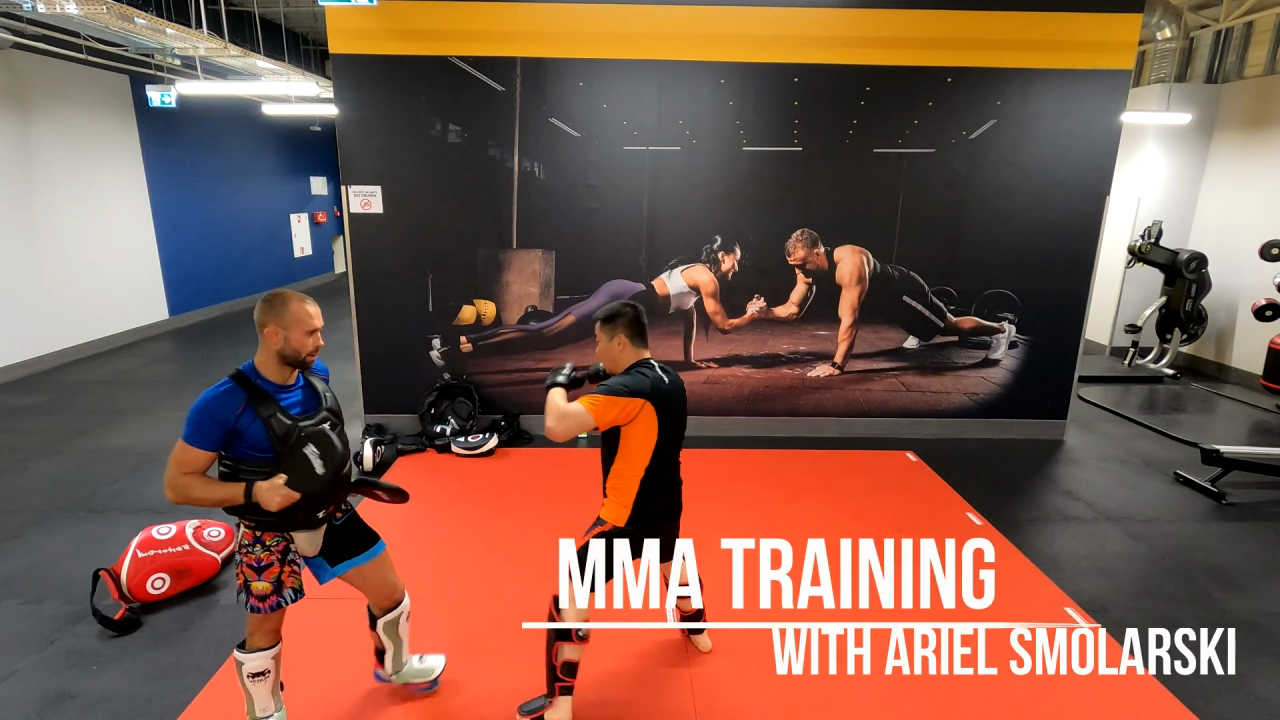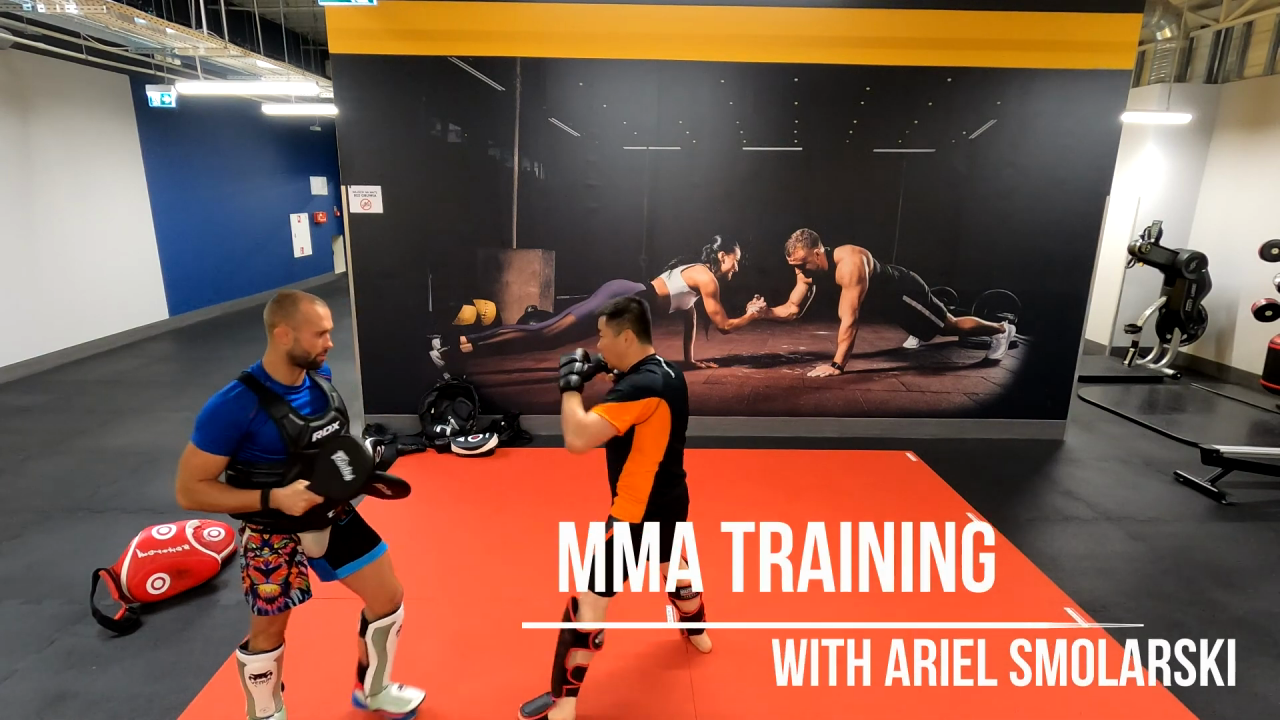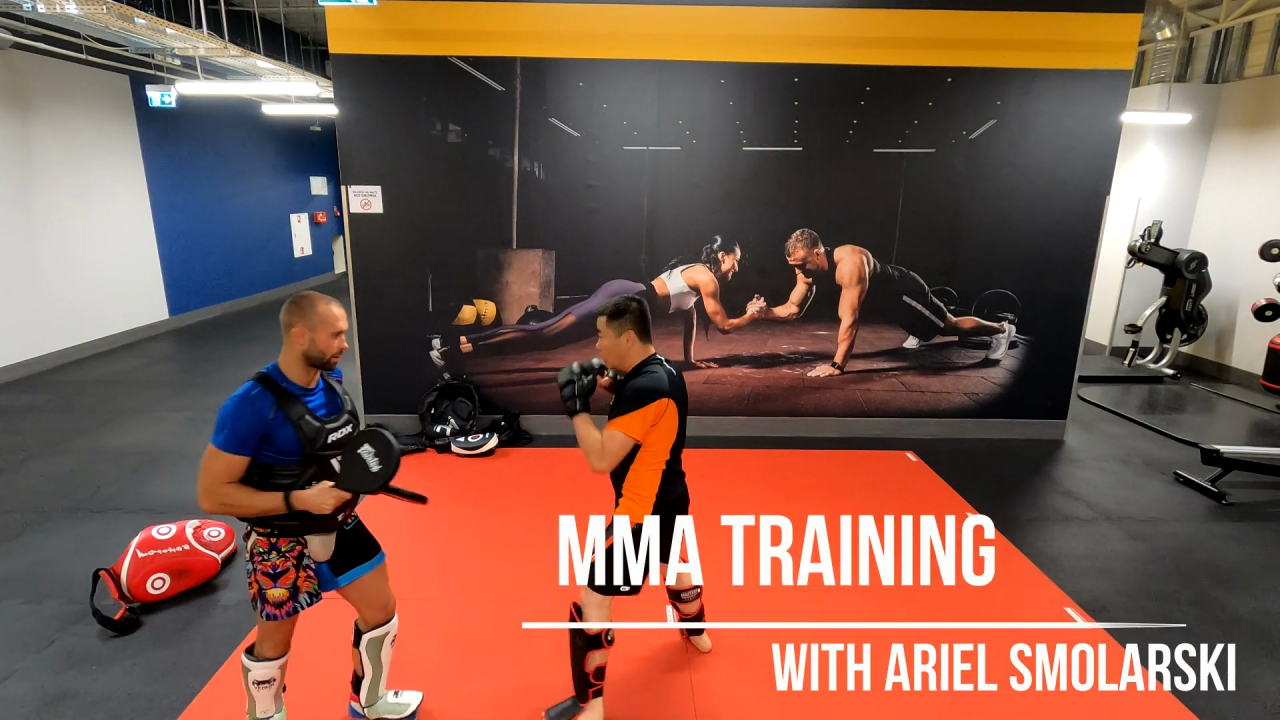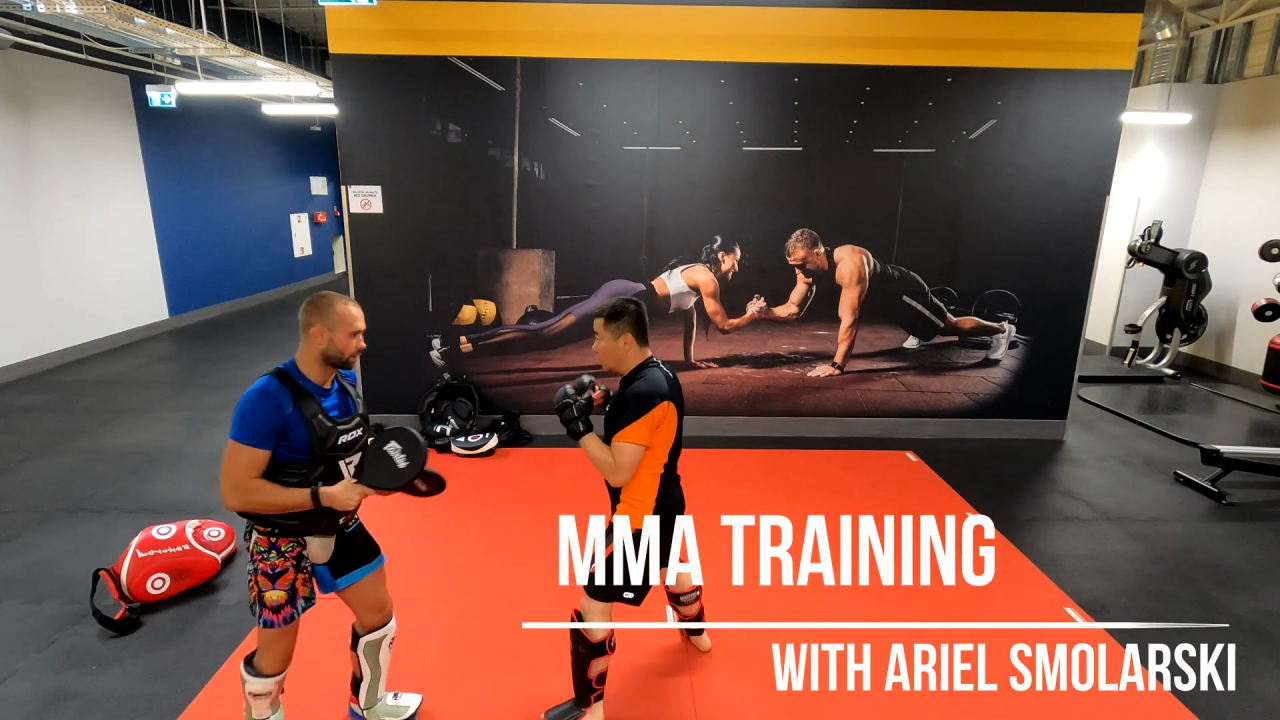
dt=0.1s
person 1, frame 1
left shoulder: (315, 375)
right shoulder: (223, 403)
right elbow: (177, 485)
left wrist: (345, 472)
right wrist: (253, 491)
left hip: (330, 515)
right hip: (270, 534)
left knee: (389, 591)
right knee: (264, 633)
left ankle: (395, 665)
person 1, frame 2
left shoulder: (319, 375)
right shoulder: (234, 405)
right elbow: (189, 491)
right wrist: (272, 498)
left hip: (334, 517)
right hip: (275, 536)
left knee: (388, 598)
right knee: (268, 636)
person 1, frame 3
left shoulder: (330, 379)
right shoulder: (251, 405)
right elbow: (212, 495)
right wrist: (296, 500)
left hip: (338, 524)
right hip: (281, 540)
left knee: (381, 611)
right knee: (274, 641)
person 1, frame 4
left shoulder: (345, 380)
right shoulder: (268, 400)
right elbow: (236, 493)
right wrist: (321, 497)
left hip: (340, 527)
right hip: (282, 541)
left knee: (378, 614)
right knee: (275, 656)
person 2, frame 1
left shoulder: (627, 387)
right shoulder: (669, 379)
left elbow: (556, 428)
left wrist: (558, 384)
left hip: (626, 516)
right hip: (666, 507)
left knee: (571, 597)
right knee: (670, 562)
right ankle: (697, 631)
person 2, frame 2
left shoulder: (640, 386)
right shoulder: (669, 374)
left elbow: (578, 439)
left wrist: (571, 383)
right wrist: (606, 372)
left hip: (638, 512)
right hip: (672, 502)
left knee: (587, 598)
right knee: (671, 562)
right ankle: (697, 631)
person 2, frame 3
left shoulder: (645, 387)
right shoulder: (663, 371)
left elbow: (601, 459)
left wrist: (578, 406)
right wrist: (611, 389)
left hip: (643, 512)
right hip: (669, 502)
left knee: (592, 599)
right knee: (670, 565)
right ankle: (697, 632)
person 2, frame 4
left shoulder: (644, 391)
right shoulder: (657, 375)
left elbow: (618, 472)
left wrist: (579, 425)
right wrist: (606, 406)
left hip: (641, 517)
right hip: (665, 506)
left knee: (592, 606)
right knee: (670, 568)
right ankle: (696, 632)
person 3, frame 1
left shoulder: (695, 272)
right shoulder: (707, 278)
left elbow: (690, 315)
right elbow: (724, 325)
left wrist: (691, 358)
right wrist: (752, 314)
left hip: (621, 297)
right hip: (622, 300)
left knee: (545, 334)
right knee: (545, 336)
left ankle: (460, 342)
right ankle: (457, 348)
person 3, frame 2
left shoulder: (695, 272)
right shoulder: (707, 278)
left elbow: (690, 316)
right elbow: (724, 325)
left wrist: (690, 359)
right wrist: (751, 314)
left hip: (621, 295)
right hip: (623, 300)
left knee: (545, 335)
right knee: (545, 336)
left ankle: (460, 342)
right ankle: (458, 347)
person 3, frame 3
left shoulder: (695, 272)
right shoulder: (707, 278)
left elbow: (690, 316)
right elbow: (724, 324)
left wrist: (690, 358)
right wrist: (752, 314)
left hip: (620, 297)
right hip: (622, 300)
left knee: (545, 334)
right knee: (546, 335)
left ankle: (460, 342)
right ankle: (455, 347)
person 3, frame 4
left shoulder: (695, 272)
right shoulder: (707, 278)
left elbow: (689, 317)
right elbow: (724, 325)
left wrist: (690, 358)
right wrist: (752, 314)
left hip: (620, 296)
right hip: (622, 300)
left knee: (546, 334)
right knee: (547, 336)
left ankle: (460, 342)
right ankle: (457, 347)
person 4, frame 1
left shoulder: (849, 264)
right shoulder: (808, 268)
left elbow: (849, 319)
right elbow: (793, 309)
left wrist: (837, 365)
right wrist: (764, 312)
left hip: (903, 290)
right hip: (886, 293)
left knee: (949, 326)
left ankle: (1001, 330)
right ankle: (919, 333)
person 4, frame 2
left shoulder: (850, 264)
right shoulder: (808, 268)
left elbow: (849, 319)
right elbow: (793, 309)
left wrist: (838, 364)
right wrist: (764, 312)
left hip: (904, 290)
right hip: (887, 292)
left knee: (949, 326)
left ankle: (1001, 330)
right ankle: (919, 333)
person 4, frame 3
left shoulder: (850, 264)
right shoulder: (808, 268)
left elbow: (849, 318)
right elbow: (793, 308)
left wrist: (837, 365)
right wrist: (764, 312)
left hip: (904, 290)
right hip: (887, 293)
left knee: (949, 326)
left ankle: (1001, 330)
right ankle: (919, 333)
person 4, frame 4
left shoulder: (850, 264)
right shoulder: (808, 268)
left elbow: (849, 319)
right elbow: (793, 309)
left wrist: (837, 365)
right wrist: (764, 312)
left hip: (904, 290)
right hip: (886, 293)
left knee: (949, 326)
left ankle: (1000, 330)
right ankle: (919, 333)
